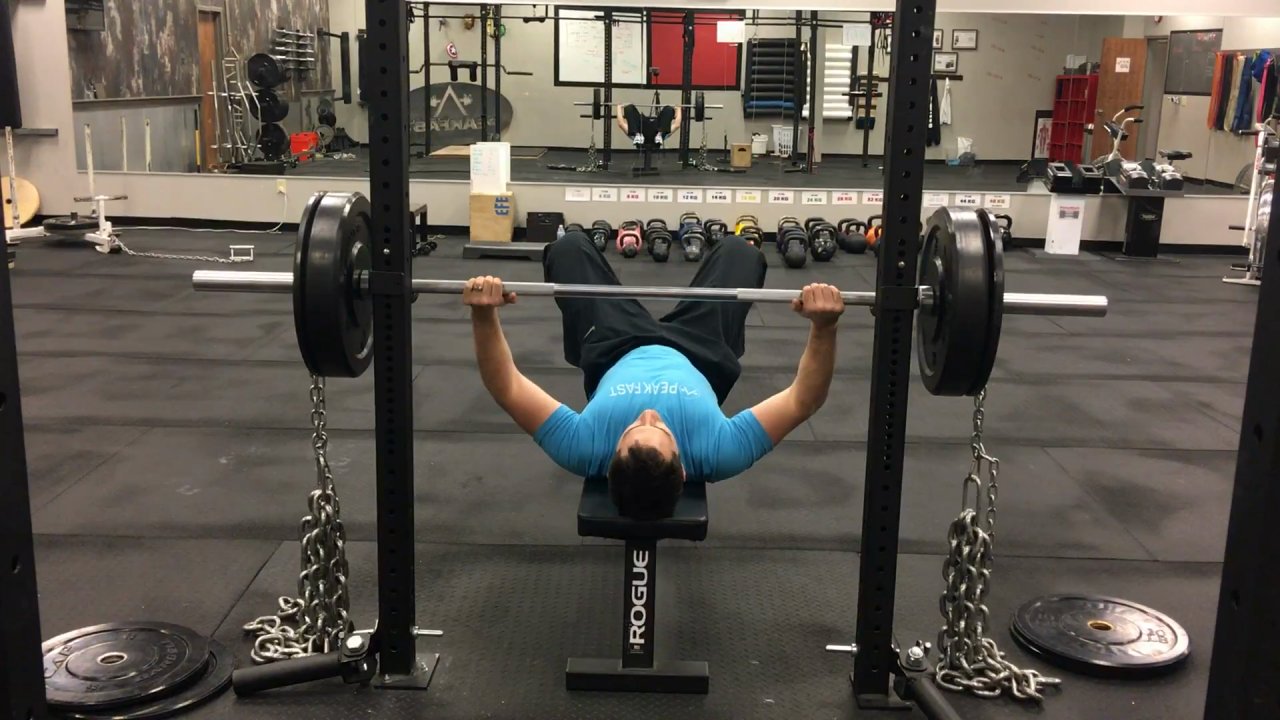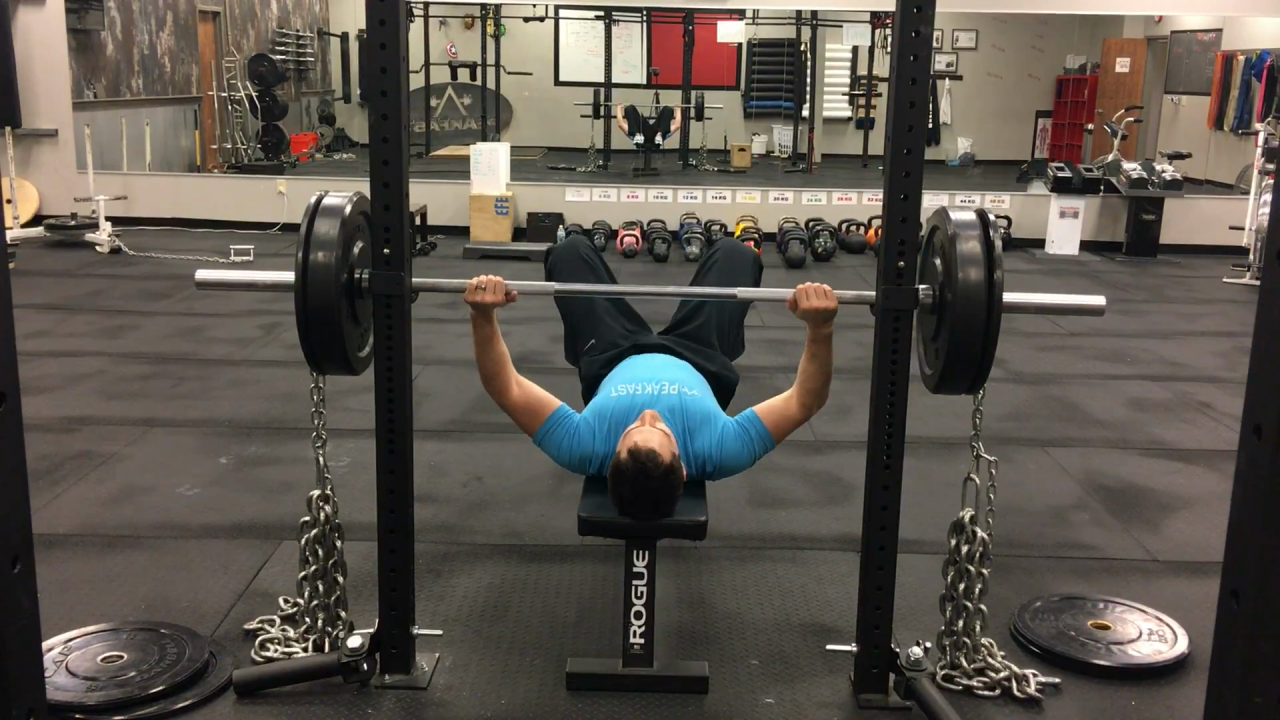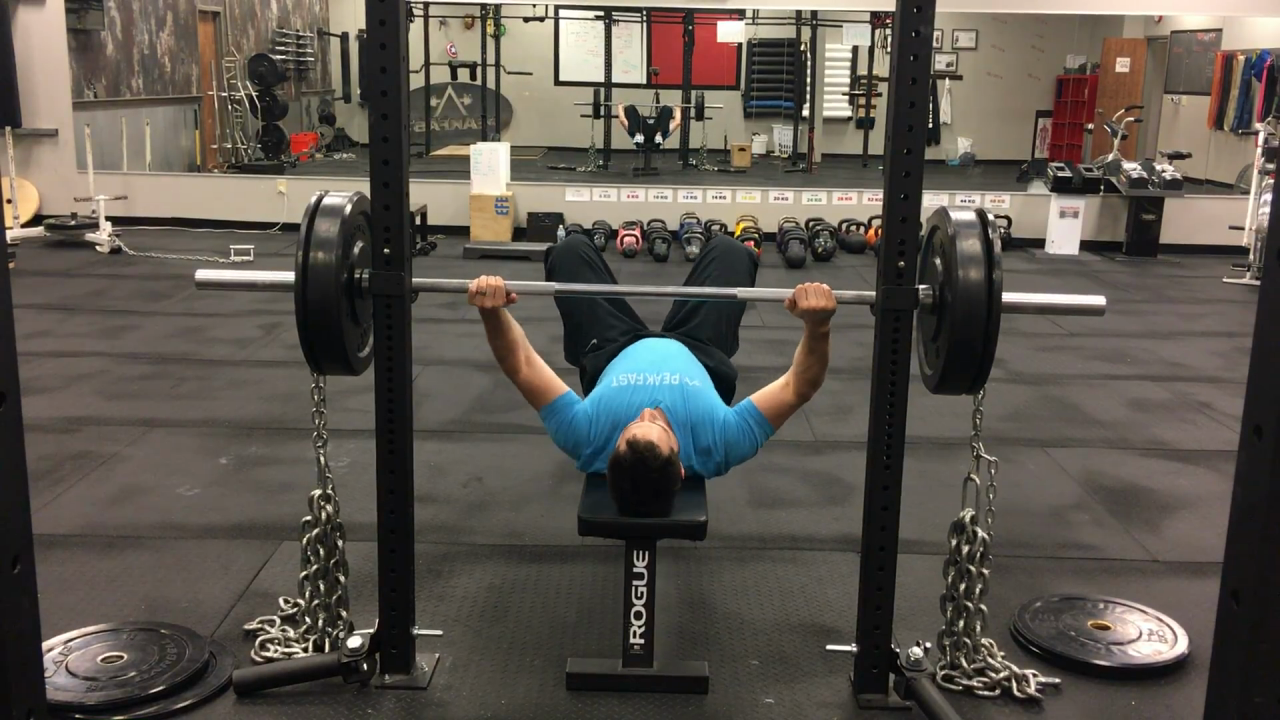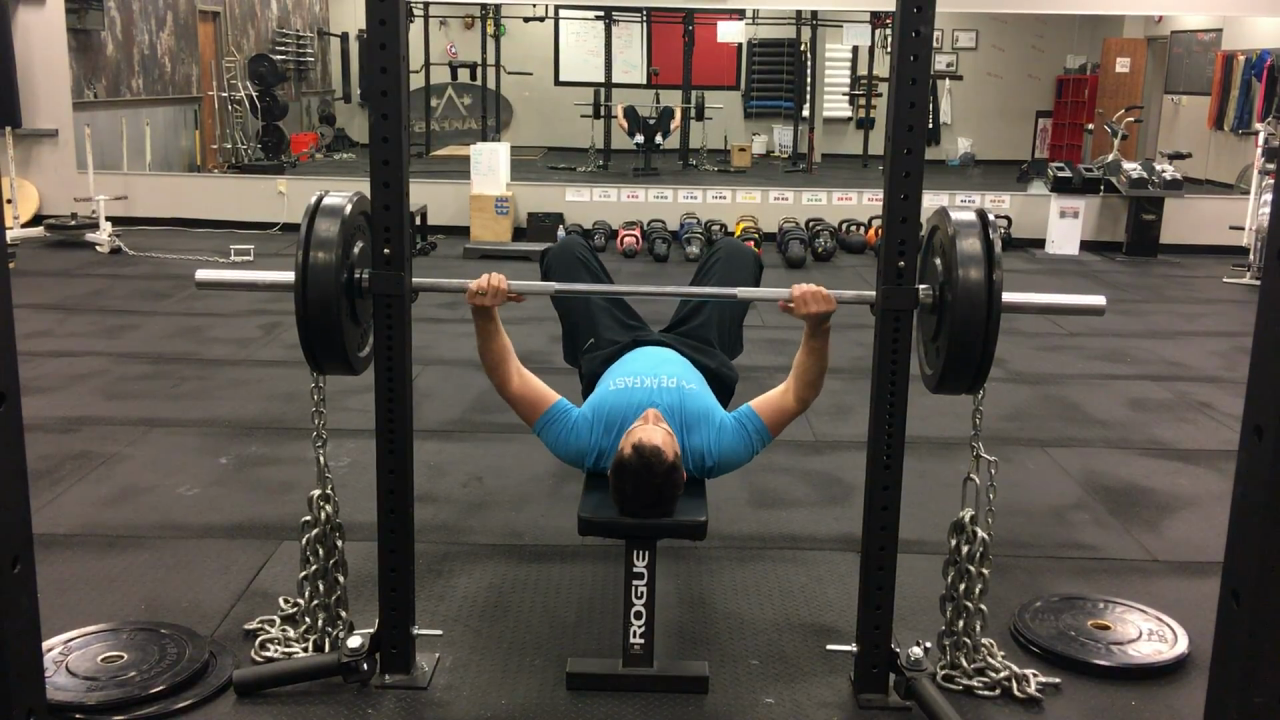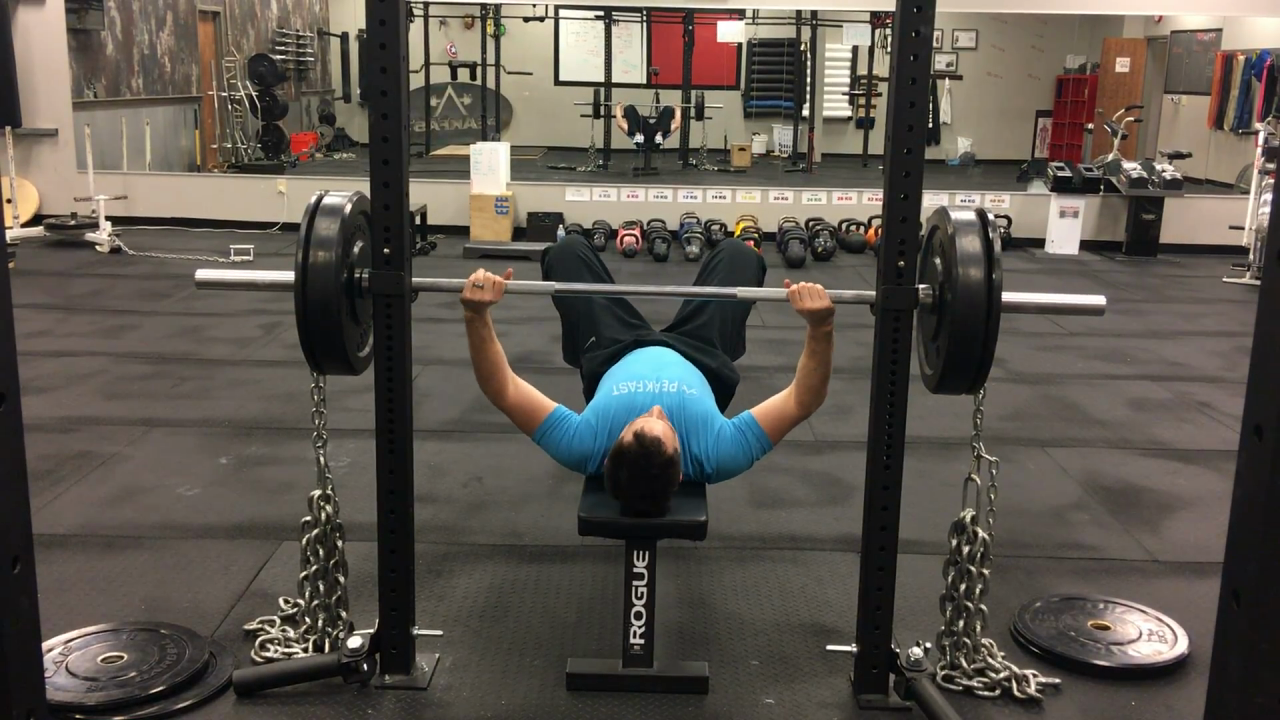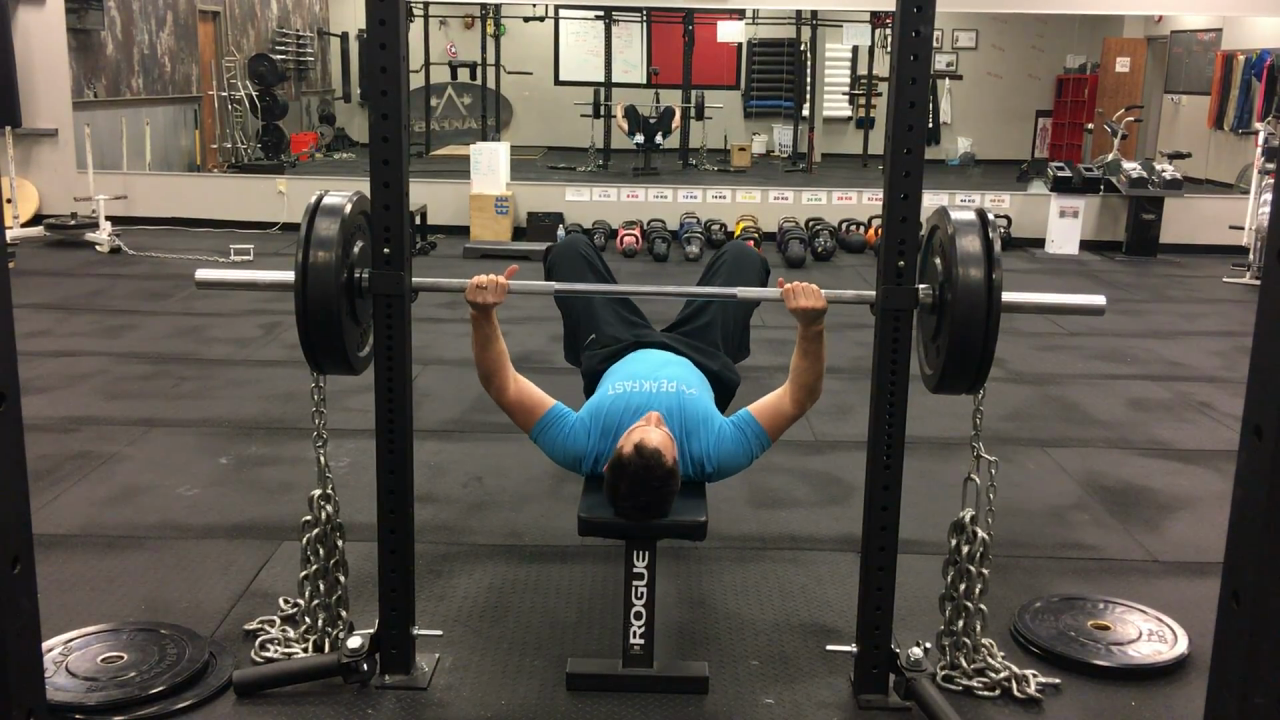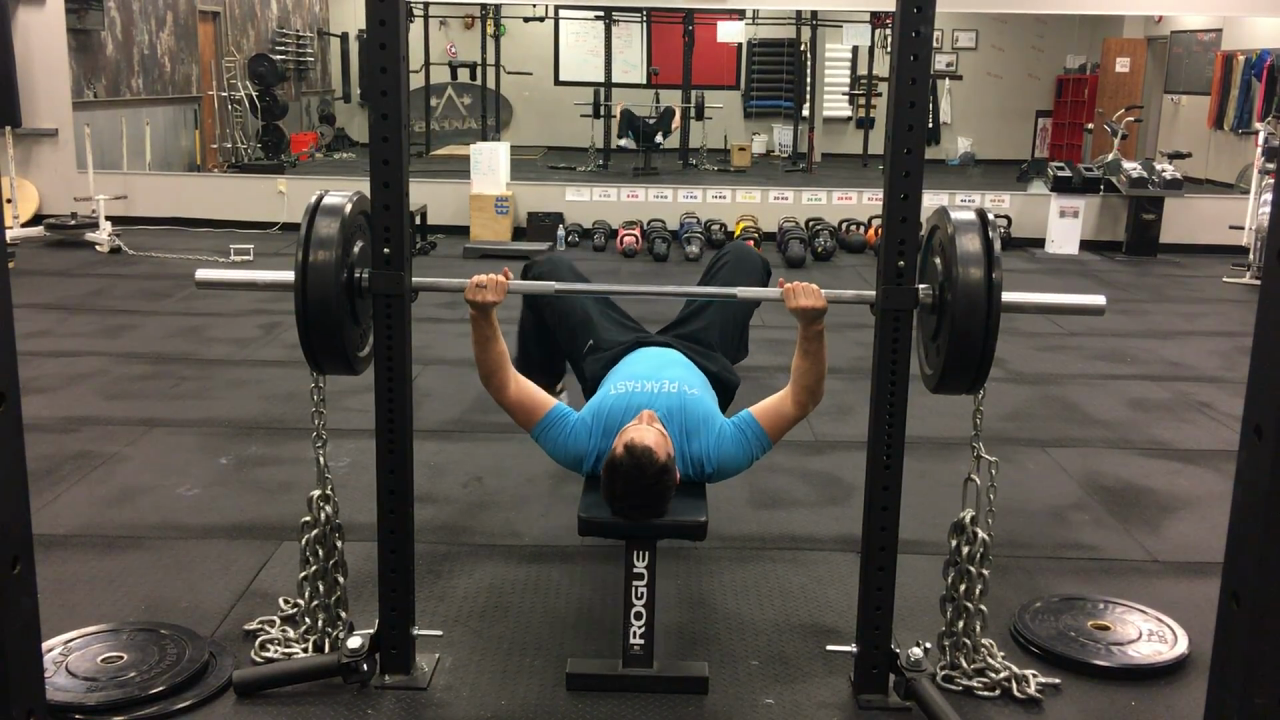
dt=0.5s
person 1, frame 1
left shoulder: (586, 450)
right shoulder: (714, 453)
left elbow: (507, 388)
right elbow: (803, 400)
left wrist: (484, 316)
right wrist: (823, 327)
left hip: (614, 357)
right hip: (696, 360)
left knee: (569, 246)
right knee: (739, 251)
person 1, frame 2
left shoulder: (587, 448)
right shoulder: (716, 452)
left elbow: (506, 390)
right elbow: (805, 401)
left wrist: (483, 316)
right wrist: (820, 327)
left hip: (613, 362)
right hip: (698, 365)
left knee: (571, 250)
right knee: (735, 253)
person 1, frame 3
left shoulder: (587, 438)
right shoulder: (719, 444)
left elbow: (521, 366)
right elbow: (799, 387)
left wrist: (492, 312)
right wrist: (816, 326)
left hip: (614, 357)
right hip: (695, 357)
left knee: (571, 249)
right knee: (728, 250)
person 1, frame 4
left shoulder: (585, 444)
right shoulder: (715, 448)
left elbow: (509, 379)
right elbow: (798, 394)
left wrist: (485, 313)
right wrist: (817, 325)
left hip: (612, 359)
right hip: (697, 363)
left knee: (568, 251)
right knee: (734, 252)
person 1, frame 5
left shoulder: (584, 448)
right shoulder: (715, 454)
left elbow: (501, 390)
right elbow: (804, 399)
left wrist: (477, 314)
right wrist: (820, 327)
left hip: (614, 361)
right hip: (698, 363)
left knee: (569, 249)
right knee: (736, 253)
person 1, frame 6
left shoulder: (581, 447)
right shoulder: (714, 454)
left elbow: (502, 386)
right elbow: (799, 397)
left wrist: (483, 313)
right wrist: (811, 325)
left hip: (614, 360)
right hip: (698, 364)
left knee: (571, 249)
right knee: (742, 256)
person 1, frame 7
left shoulder: (582, 447)
right shoulder: (713, 456)
left elbow: (504, 386)
right elbow: (801, 399)
left wrist: (482, 315)
right wrist: (811, 326)
left hip: (615, 362)
right hip: (697, 362)
left knee: (546, 269)
right knee: (743, 257)
